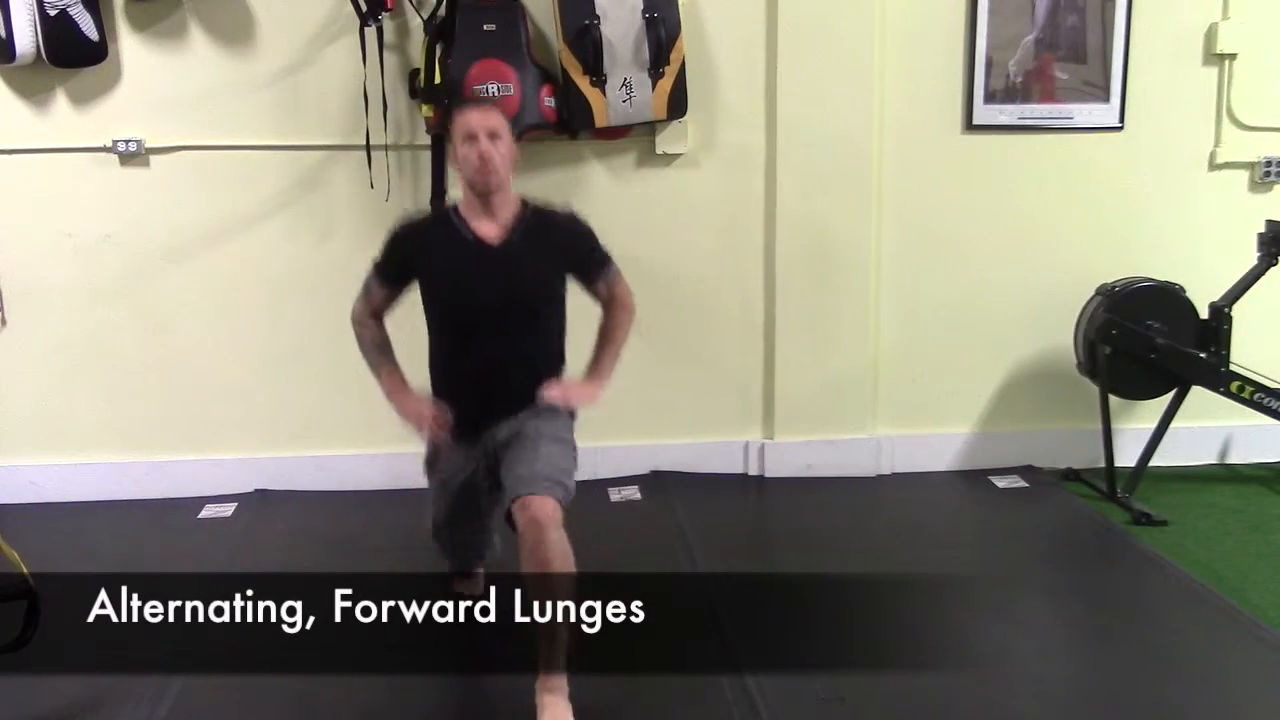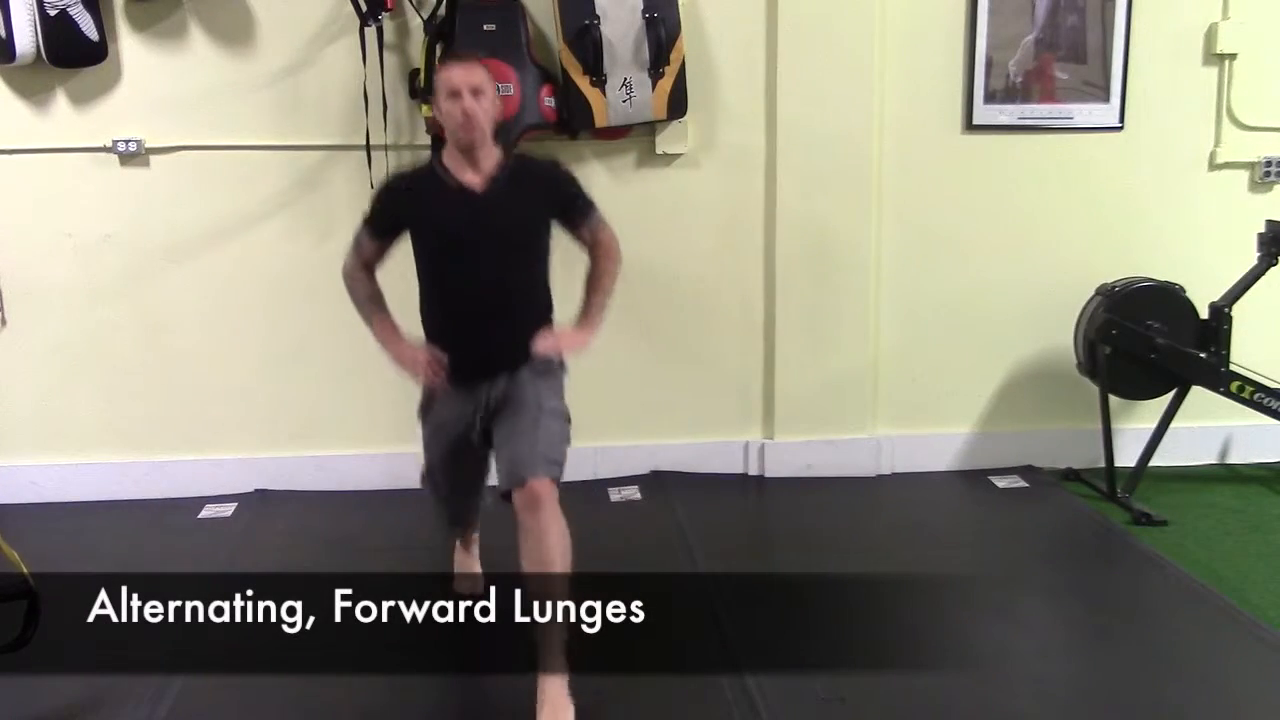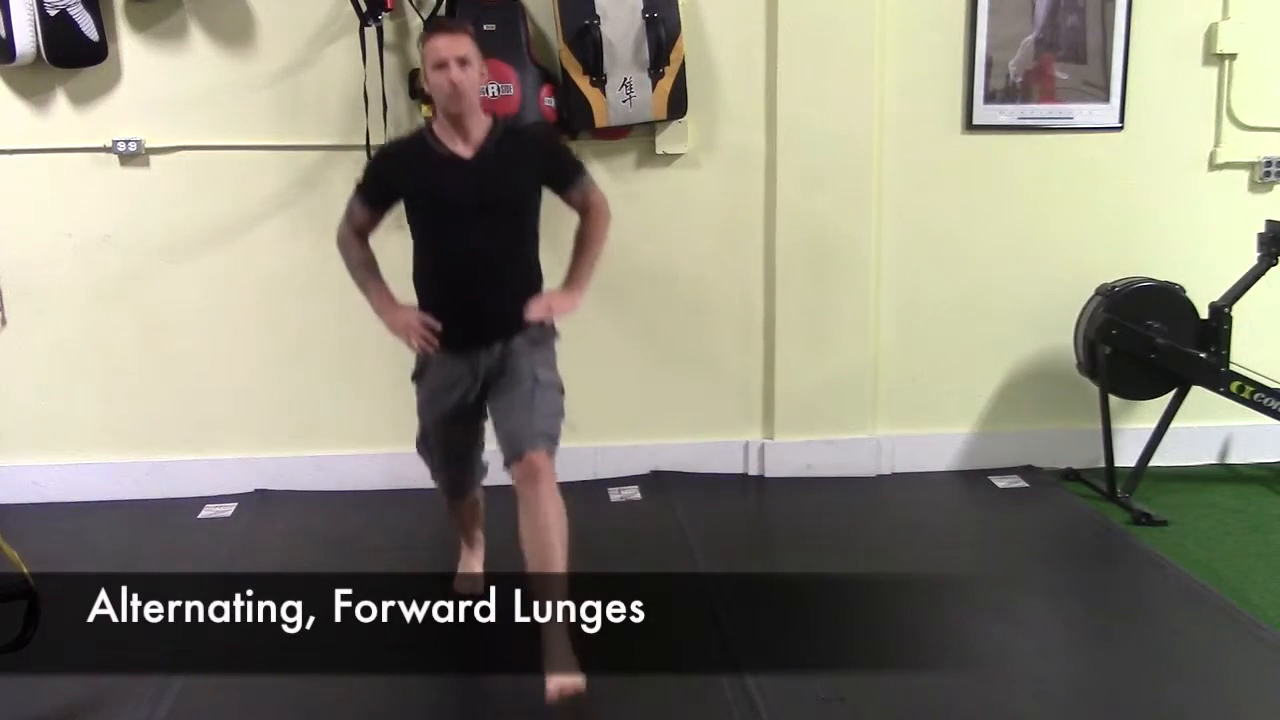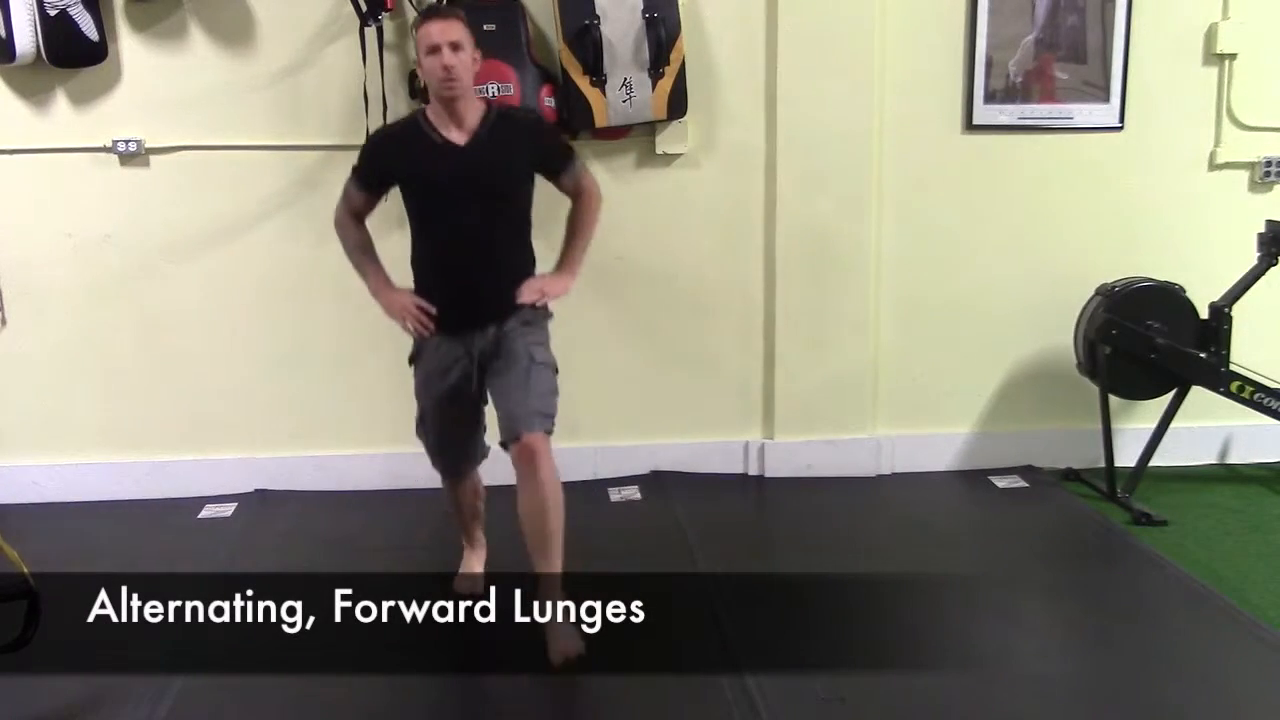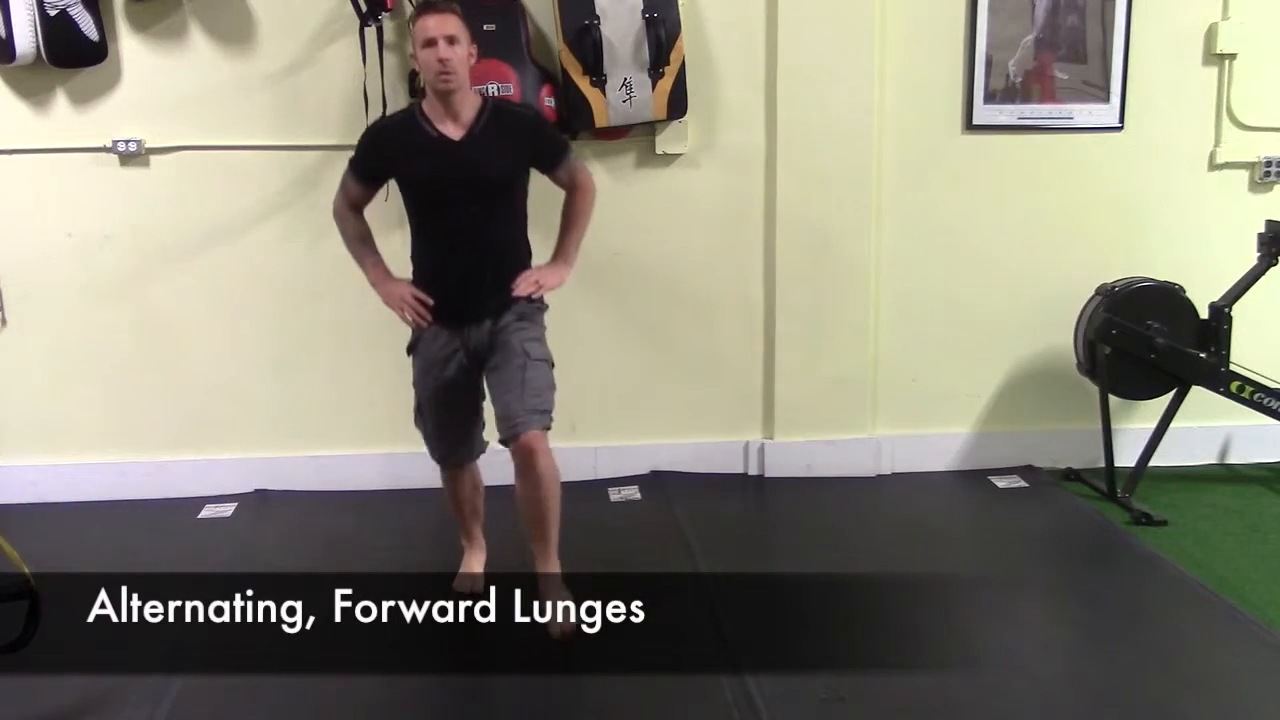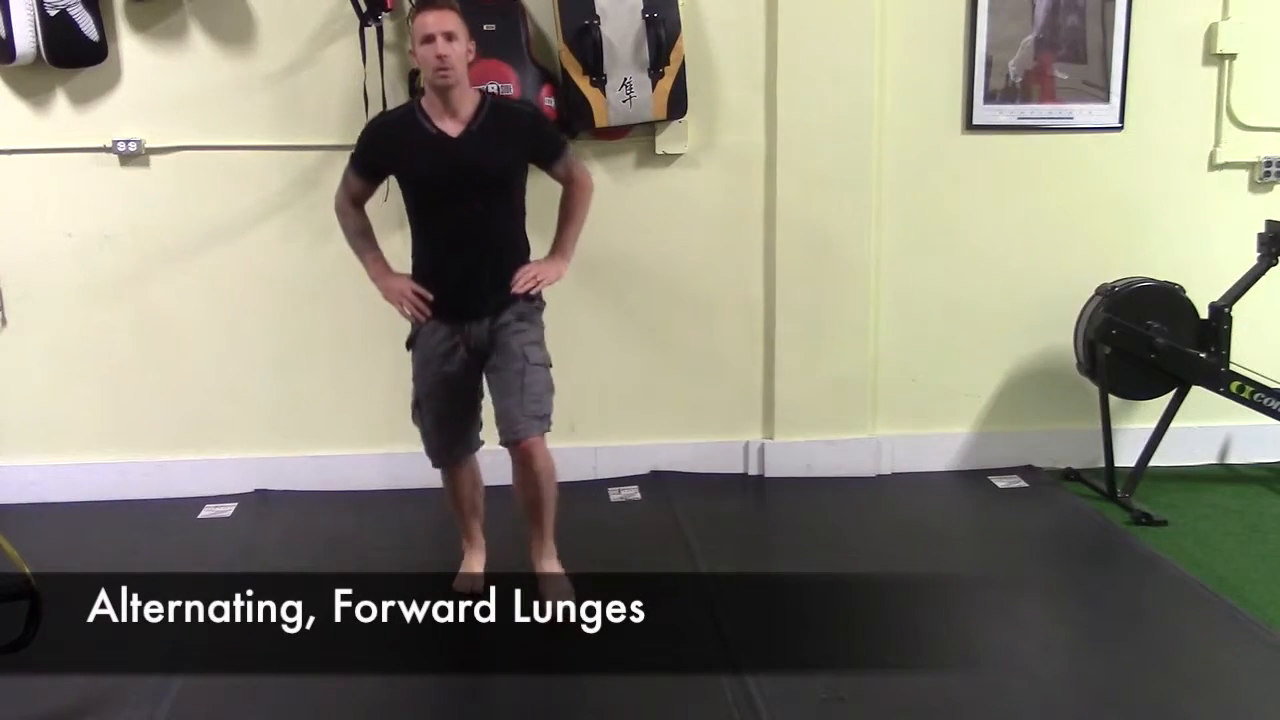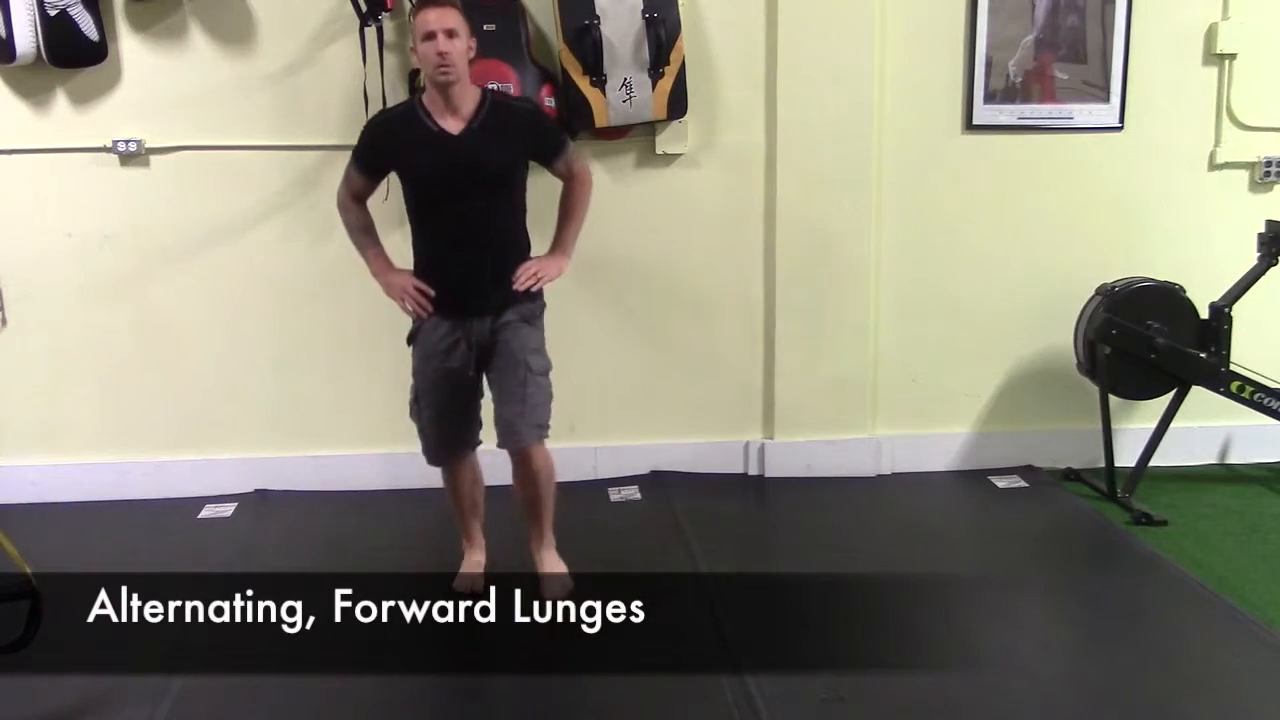
dt=0.1s
person 1, frame 1
left shoulder: (558, 230)
right shoulder: (421, 238)
left elbow: (621, 300)
right elbow: (365, 314)
left wrist: (593, 380)
right wrist: (402, 395)
left hip: (535, 415)
right hip: (459, 424)
left knee: (539, 515)
right knee: (459, 551)
right ankle: (472, 573)
person 1, frame 2
left shoulder: (542, 179)
right shoulder: (409, 191)
left elbow: (605, 246)
right elbow: (358, 266)
left wrist: (582, 327)
right wrist: (396, 342)
left hip: (527, 374)
right hip: (453, 380)
left knee: (536, 493)
right knee: (457, 507)
right ankle: (467, 545)
person 1, frame 3
left shoulder: (532, 144)
right shoulder: (399, 160)
left elbow: (595, 209)
right elbow: (351, 234)
left wrist: (572, 291)
right wrist: (388, 309)
left hip: (521, 340)
right hip: (446, 349)
left knee: (533, 465)
right knee: (456, 480)
left ankle: (554, 633)
right ankle: (471, 545)
person 1, frame 4
left shoulder: (524, 130)
right shoulder: (394, 144)
left elbow: (586, 193)
right elbow: (348, 215)
left wrist: (564, 274)
right wrist: (384, 291)
left hip: (515, 321)
right hip: (442, 331)
left knee: (531, 444)
right knee: (455, 464)
left ankle: (553, 598)
right ankle: (474, 546)
person 1, frame 5
left shoulder: (520, 124)
right shoulder: (390, 138)
left elbow: (581, 186)
right elbow: (347, 208)
left wrist: (560, 265)
right wrist: (383, 282)
left hip: (512, 313)
right hip: (439, 324)
left knee: (529, 441)
right knee: (455, 456)
left ankle: (549, 568)
right ankle: (474, 550)
person 1, frame 6
left shoulder: (518, 120)
right shoulder: (390, 133)
left elbow: (578, 180)
right elbow: (348, 202)
left wrist: (559, 259)
right wrist: (382, 276)
left hip: (512, 309)
right hip: (439, 318)
left knee: (527, 439)
right knee: (452, 452)
left ankle: (546, 558)
right ankle: (474, 549)
person 1, frame 7
left shoulder: (519, 118)
right shoulder: (390, 130)
left elbow: (577, 176)
right elbow: (350, 198)
left wrist: (559, 255)
right wrist: (383, 271)
left hip: (513, 308)
right hip: (439, 315)
left knee: (526, 440)
right knee: (452, 448)
left ankle: (546, 548)
right ankle: (474, 549)
